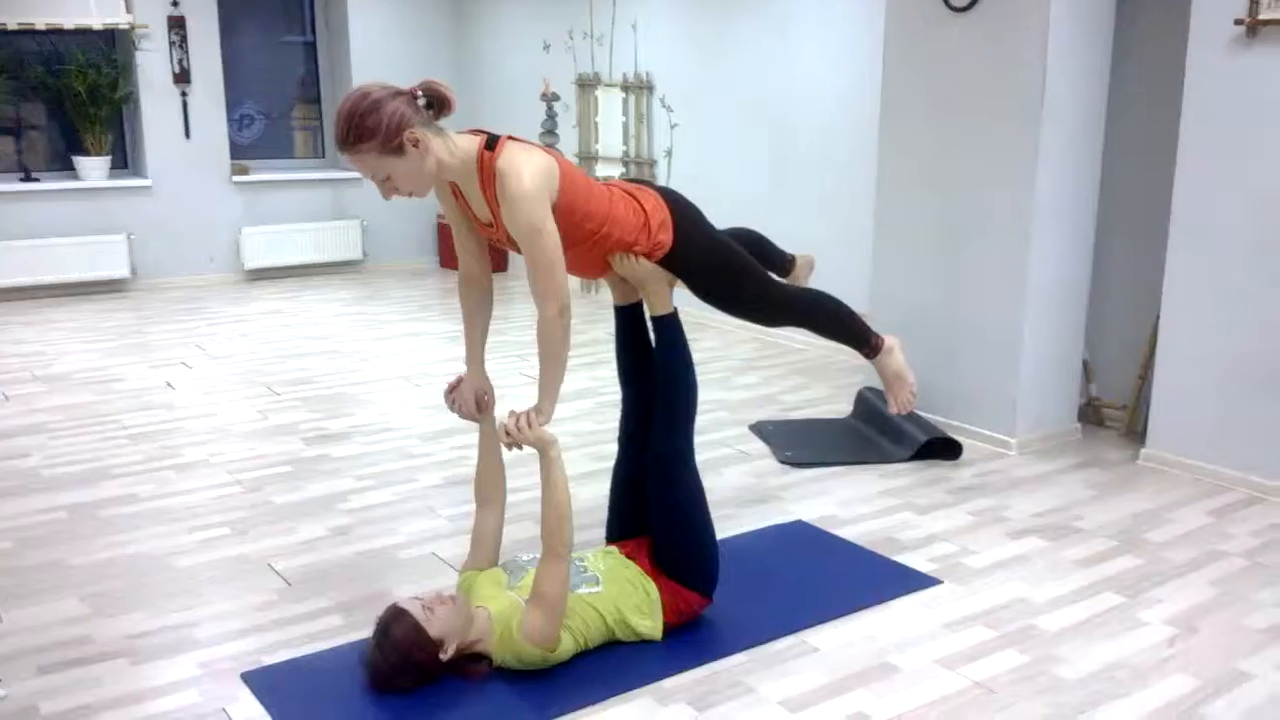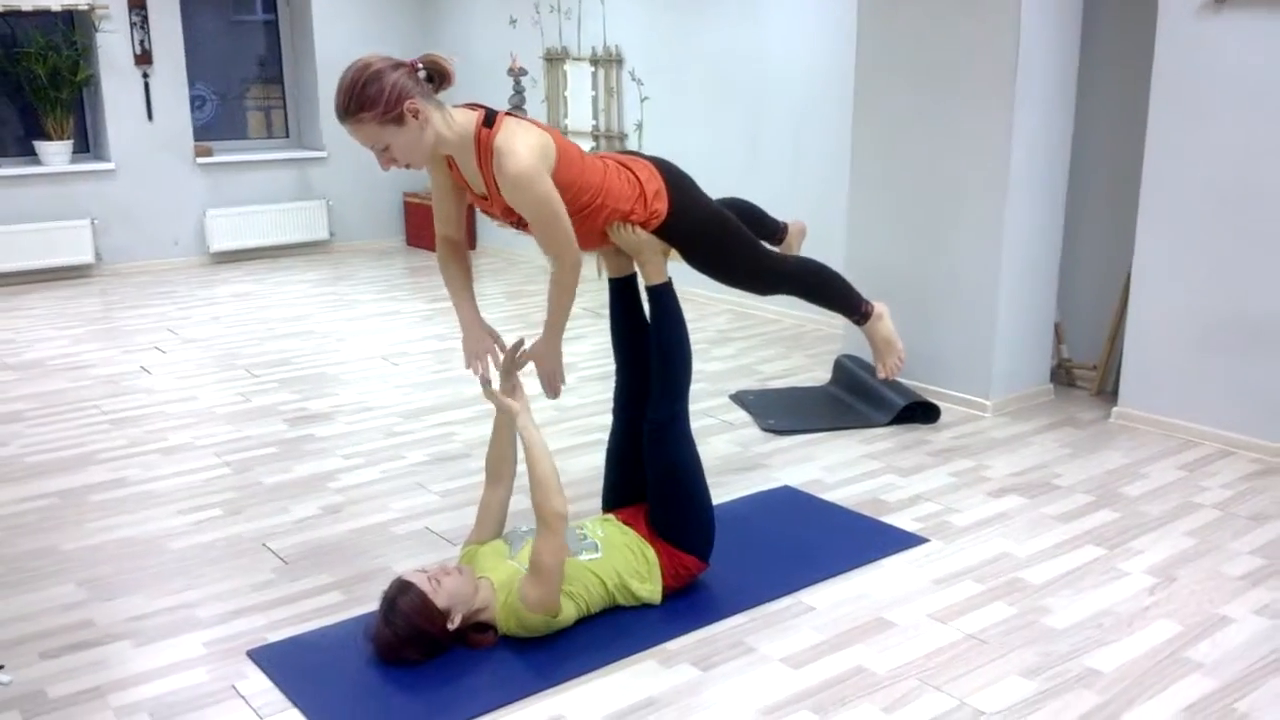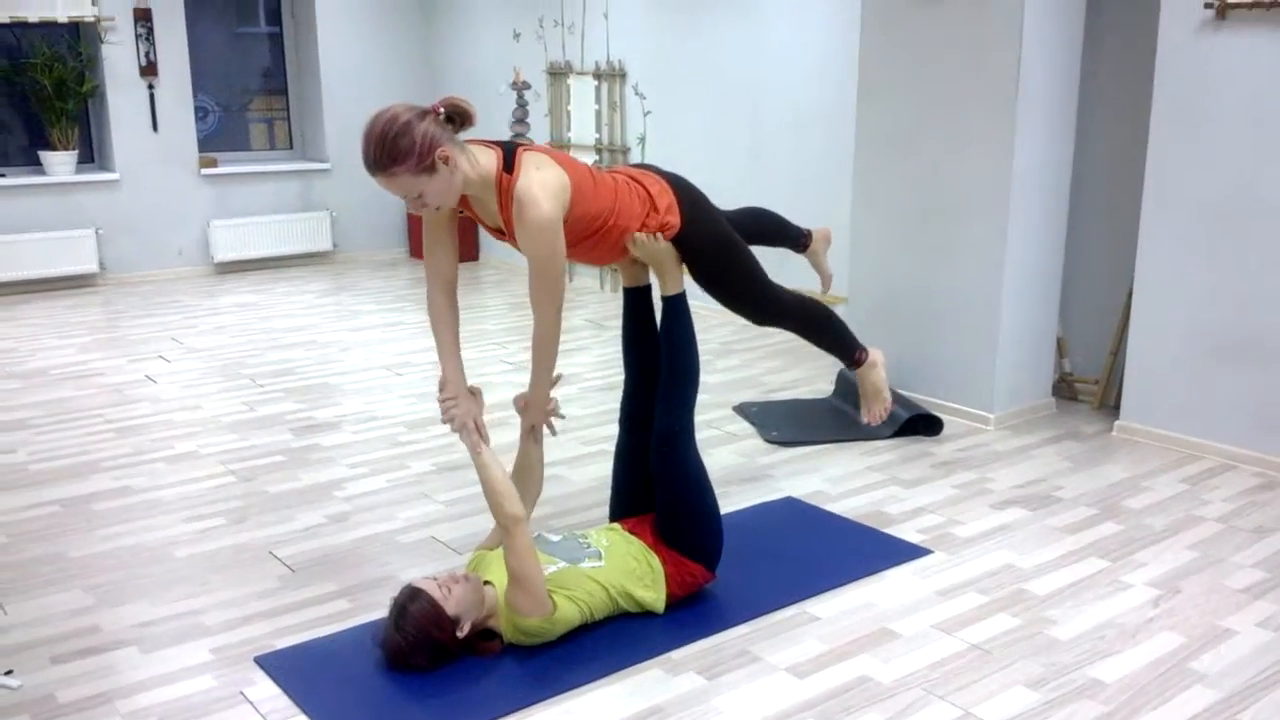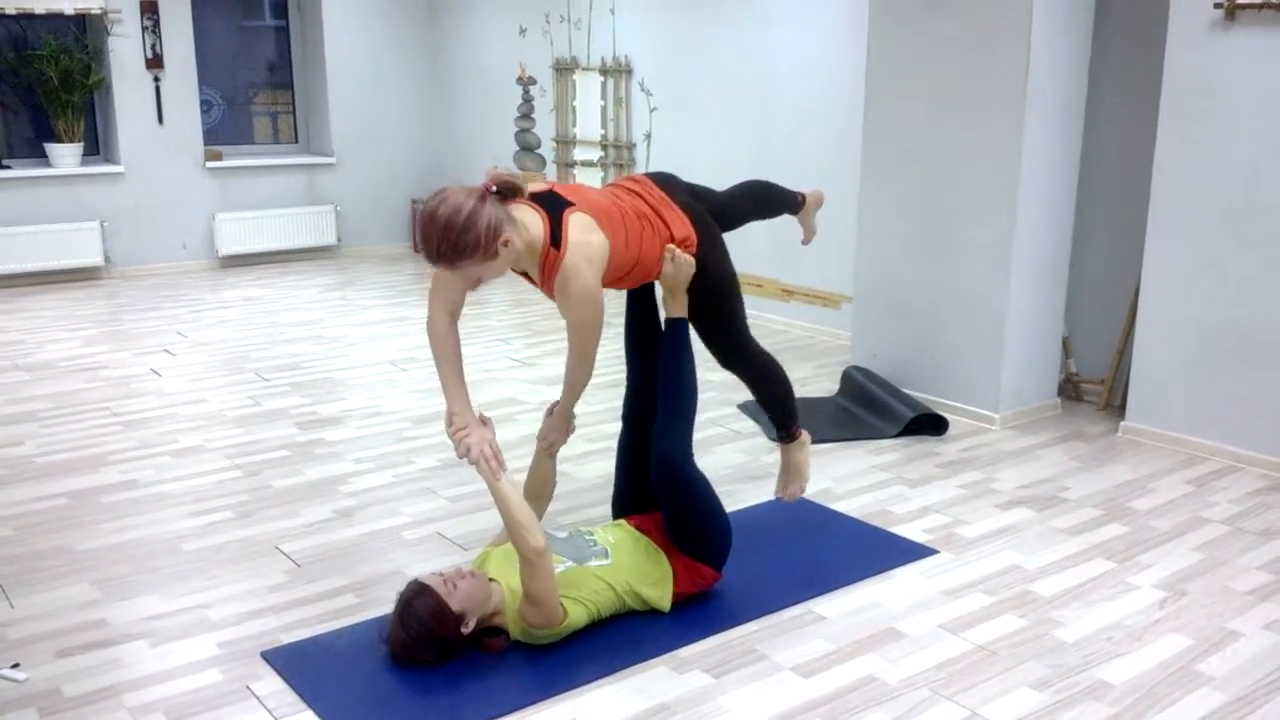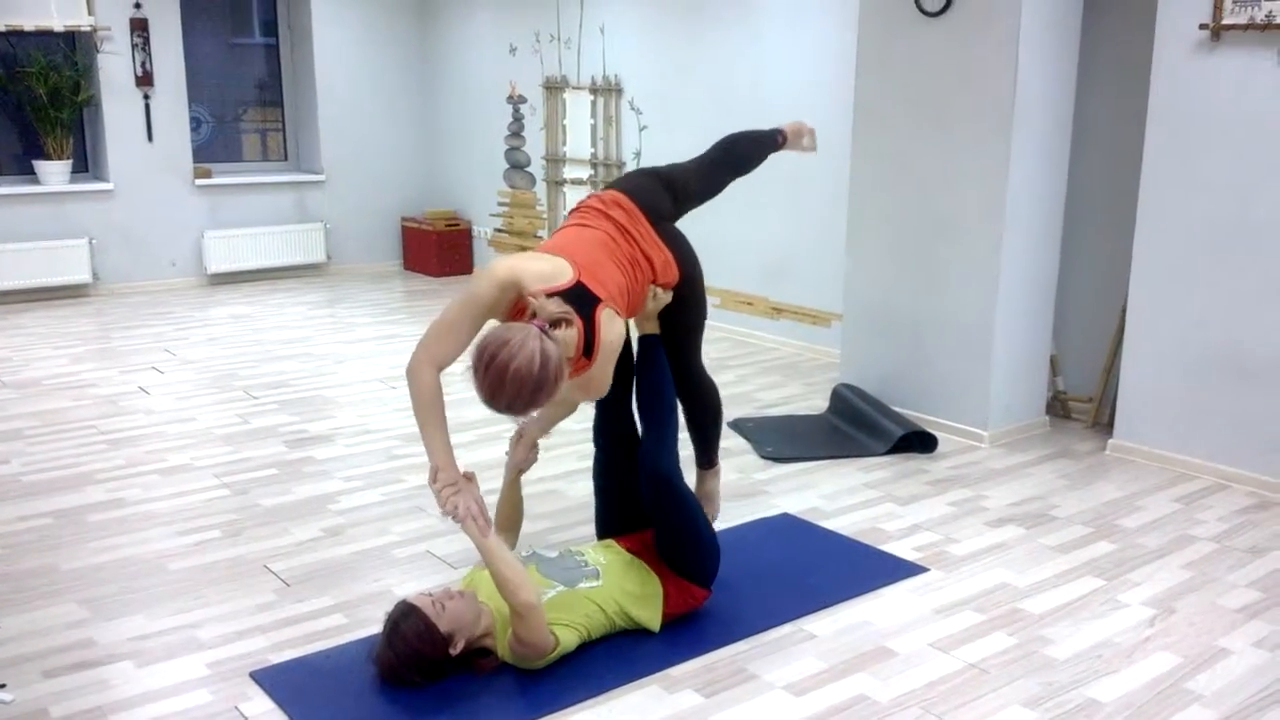
dt=0.7s
person 1, frame 1
left shoulder: (516, 179)
right shoulder: (450, 176)
left elbow: (554, 306)
right elbow: (474, 275)
left wrist: (544, 409)
right wrist: (474, 370)
left hip: (661, 230)
right hip: (623, 216)
left knee: (768, 304)
right knee: (728, 248)
left ankle: (879, 348)
right ankle: (791, 263)
person 1, frame 2
left shoulder: (513, 159)
right shoulder: (442, 150)
left elbow: (568, 263)
right elbow: (450, 241)
left wrist: (550, 346)
right wrist: (472, 325)
left hip: (654, 201)
right hip: (618, 188)
left knee: (761, 273)
right knee: (721, 215)
left ankle: (869, 315)
right ankle: (783, 230)
person 1, frame 3
left shoulder: (532, 198)
right shoulder: (448, 181)
left elbow: (548, 316)
right elbow: (441, 286)
left wrist: (538, 398)
right wrist: (456, 386)
left hip: (665, 211)
right hip: (629, 198)
left knee: (763, 303)
right knee: (732, 227)
left ankle: (863, 361)
right ankle: (809, 239)
person 1, frame 4
left shoulder: (574, 265)
right shoulder: (476, 212)
left elbow: (583, 360)
right elbow: (440, 318)
left wrist: (561, 416)
right wrist: (461, 415)
left hip: (681, 234)
right hip: (638, 197)
left knee: (735, 350)
right knee: (731, 206)
left ankle: (794, 439)
right ankle: (800, 202)
person 1, frame 5
left shoulder: (603, 347)
right shoulder: (507, 279)
left elbow: (569, 399)
right elbow: (423, 365)
left wrist: (529, 436)
right wrist: (446, 475)
left hip: (663, 263)
right hip: (618, 206)
left knee: (684, 375)
right knee: (711, 167)
left ankle: (708, 470)
right ankle: (784, 136)
person 2, frame 1
left shoulder: (477, 593)
right shoulder: (523, 642)
left elbow: (489, 507)
right elbow: (557, 550)
left wrist: (485, 424)
right wrist: (549, 452)
left hip: (627, 559)
right hip: (672, 588)
right knee: (668, 450)
right ankle: (656, 297)
person 2, frame 2
left shoulder: (478, 563)
right shoulder: (524, 612)
left elbow: (498, 484)
right elbow: (554, 514)
left wrist: (506, 402)
right wrist: (524, 419)
left hip: (625, 527)
right hip: (670, 552)
right knee: (664, 416)
right ankle: (652, 269)
person 2, frame 3
left shoulder: (485, 569)
right shoulder: (525, 621)
left elbow: (523, 499)
right elbow: (513, 520)
left wrist: (531, 429)
right wrist: (475, 441)
left hip: (632, 537)
right hip: (678, 561)
right knee: (669, 430)
left ankle: (638, 275)
right ankle: (667, 279)
person 2, frame 4
left shoulder: (492, 564)
right shoulder: (532, 622)
left elbow: (532, 505)
right elbow: (535, 548)
left wrist: (547, 445)
right wrist: (490, 469)
left hip: (636, 534)
right hip: (688, 561)
right knee: (667, 454)
left ankle: (643, 278)
right ankle: (675, 303)
person 2, frame 5
left shoulder: (479, 590)
right shoulder: (522, 648)
left elbow: (504, 533)
right elbow: (524, 602)
left wrist: (513, 473)
right wrist: (473, 528)
left hip: (624, 550)
right hip: (677, 580)
right knee: (656, 469)
right ankle: (647, 328)
